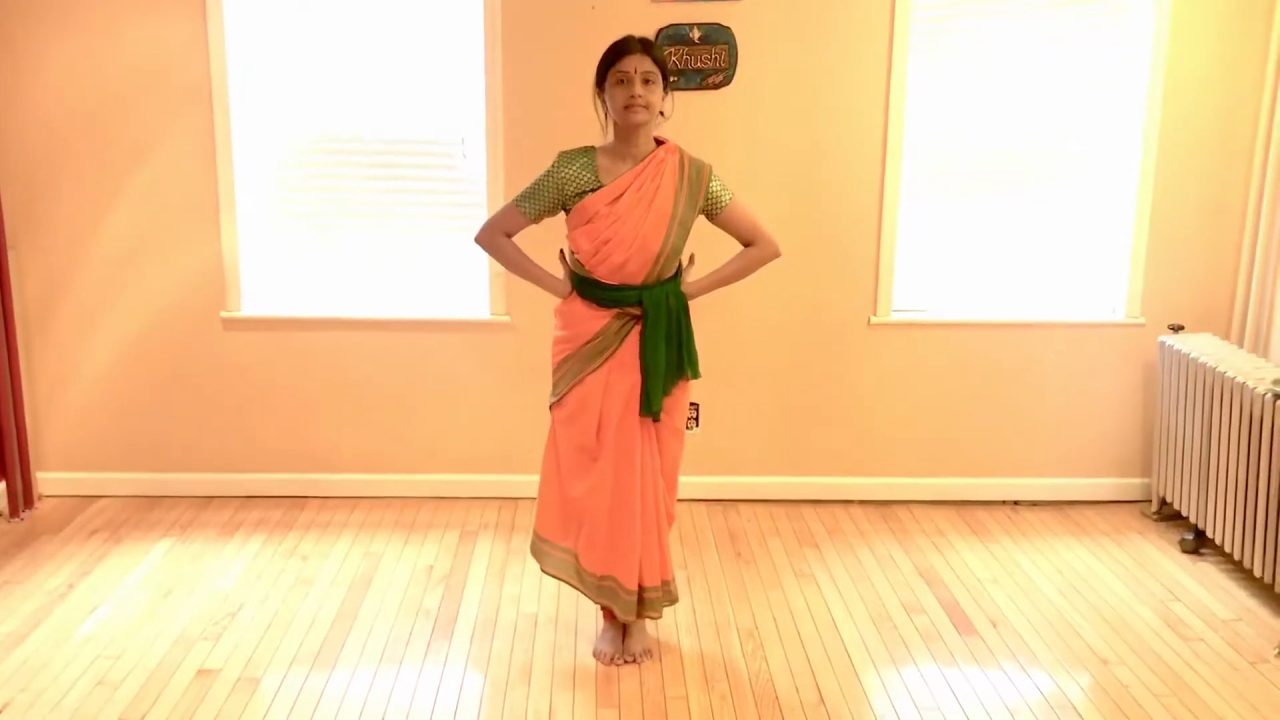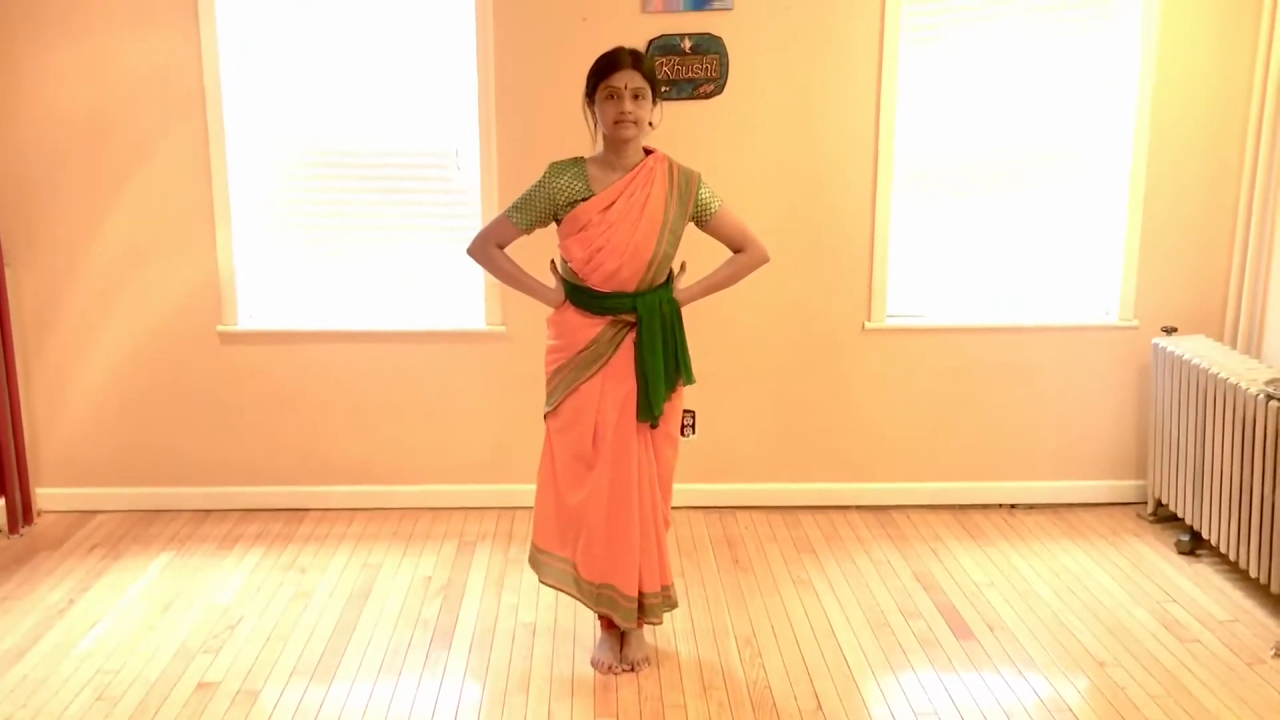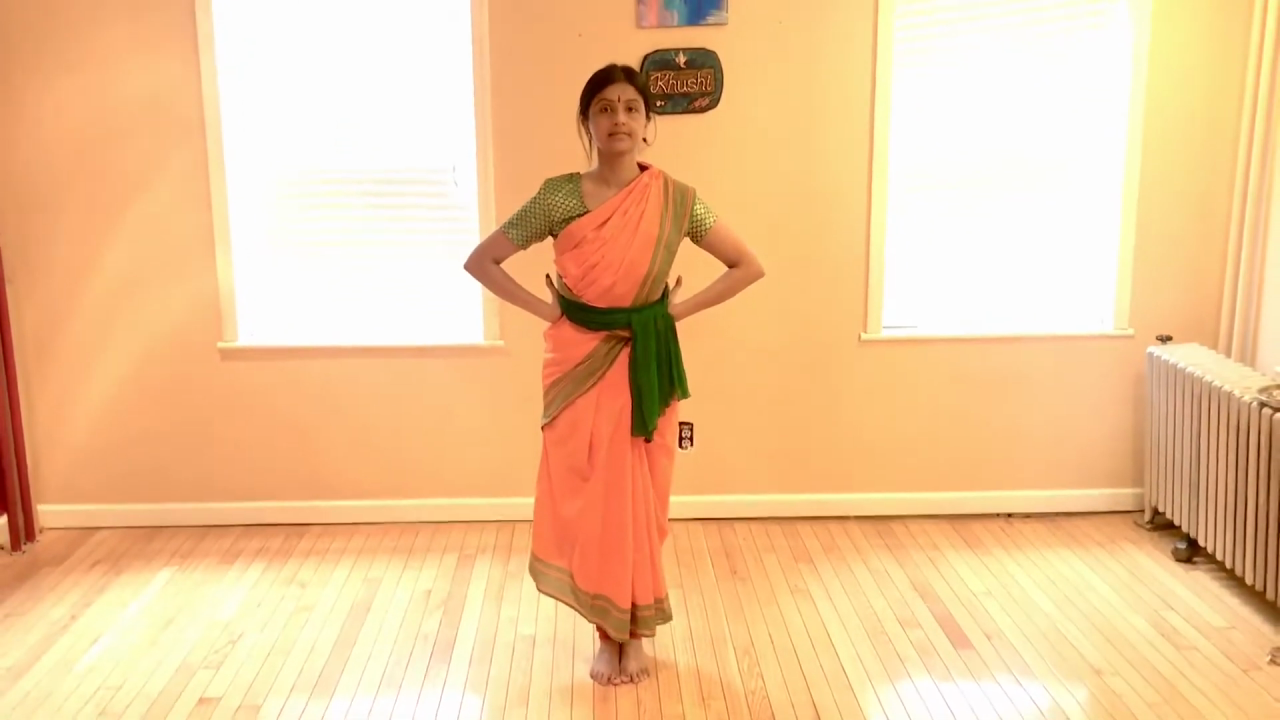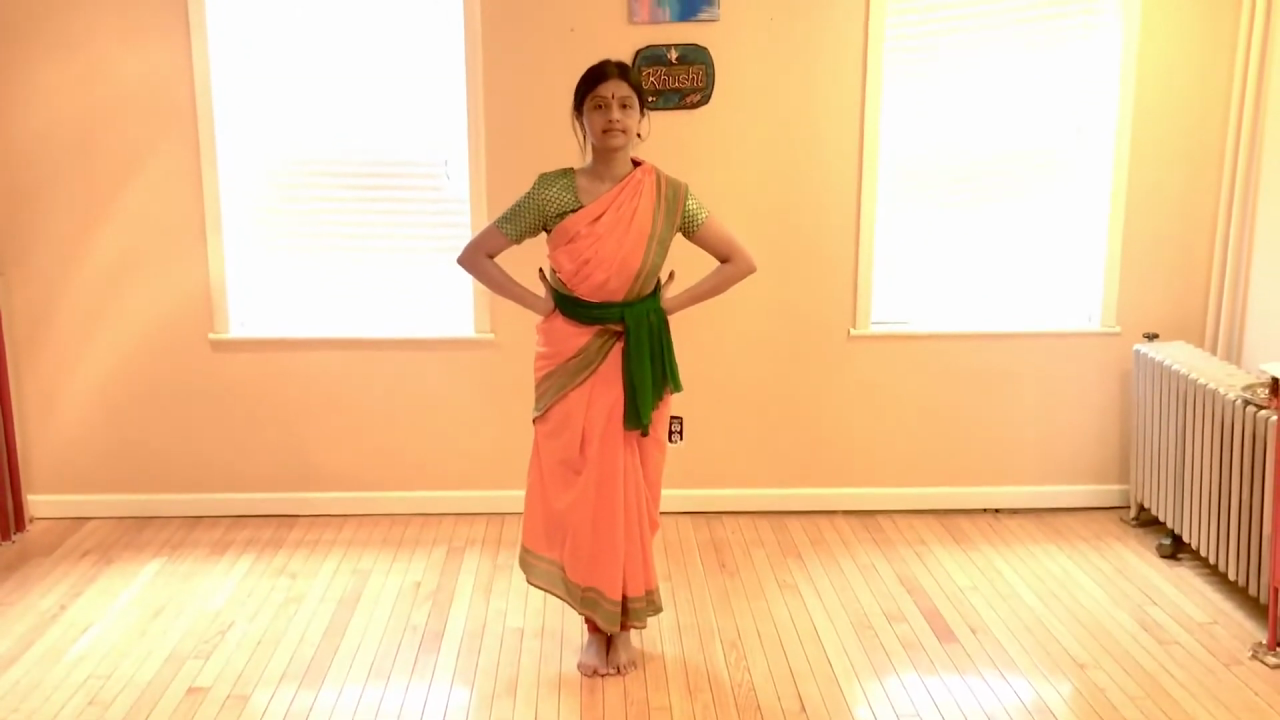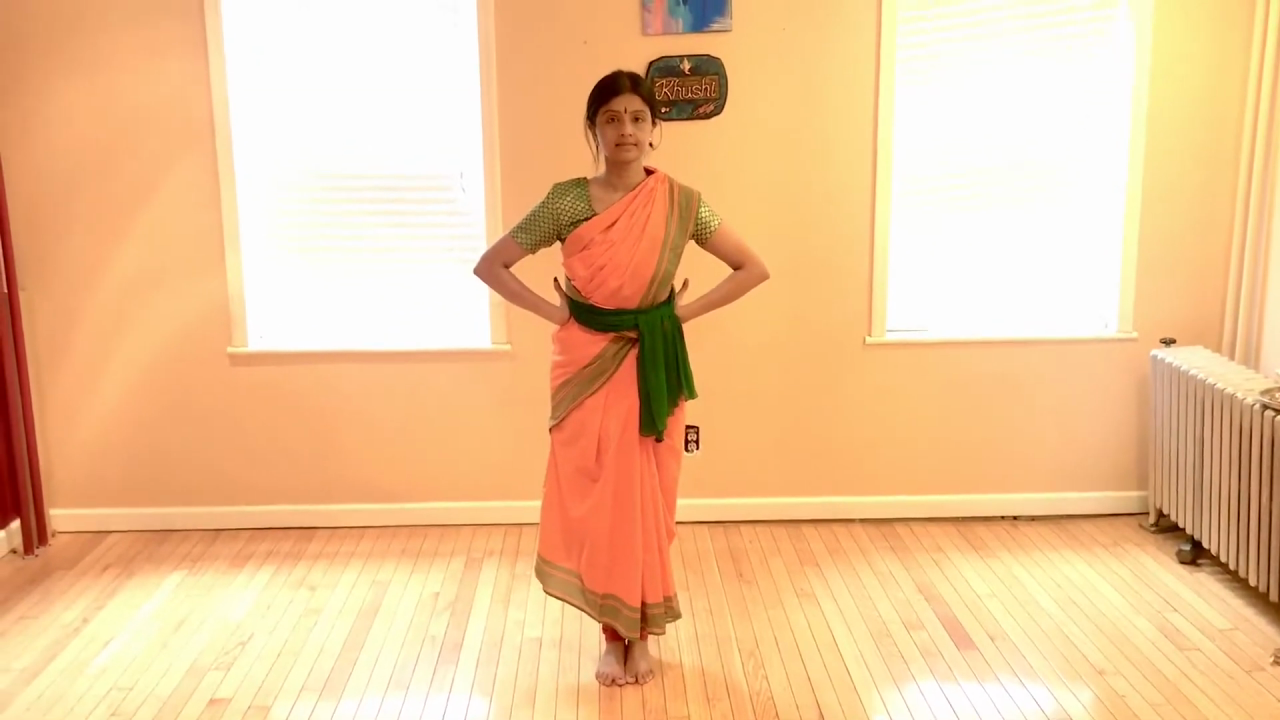
dt=1s
person 1, frame 1
left shoulder: (691, 176)
right shoulder: (571, 170)
left elbow: (764, 245)
right elbow: (490, 233)
left wrist: (693, 288)
right wrist: (557, 285)
left hip: (656, 343)
right hip: (589, 340)
left knee: (647, 476)
right knee: (594, 476)
left ankle: (638, 611)
right ankle: (609, 612)
person 1, frame 2
left shoulder: (681, 185)
right shoulder: (563, 181)
left elbow: (753, 252)
right elbow: (483, 245)
left wrist: (684, 295)
right wrist: (550, 295)
left hip: (650, 351)
right hip: (583, 348)
left knee: (642, 485)
right knee: (589, 484)
left ankle: (637, 620)
right ankle: (607, 622)
person 1, frame 3
left shoulder: (675, 200)
right shoulder: (558, 197)
left elbow: (748, 266)
right elbow: (480, 261)
left wrist: (679, 309)
right wrist: (546, 309)
left hip: (645, 365)
right hip: (579, 364)
left knee: (639, 498)
right knee: (589, 498)
left ankle: (636, 631)
right ankle: (606, 634)
person 1, frame 4
left shoulder: (668, 195)
right shoulder: (552, 192)
left elbow: (740, 262)
right elbow: (473, 255)
left wrist: (671, 303)
right wrist: (539, 303)
left hip: (637, 360)
right hip: (571, 357)
left knee: (630, 492)
right knee: (579, 492)
left ankle: (625, 624)
right ankle: (593, 626)
person 1, frame 5
left shoulder: (681, 203)
right shoulder: (566, 201)
left elbow: (753, 268)
right elbow: (489, 265)
left wrist: (686, 310)
right wrist: (554, 312)
left hip: (652, 367)
right hip: (587, 365)
left knee: (646, 501)
right knee: (595, 500)
left ankle: (643, 632)
right ankle: (612, 634)
